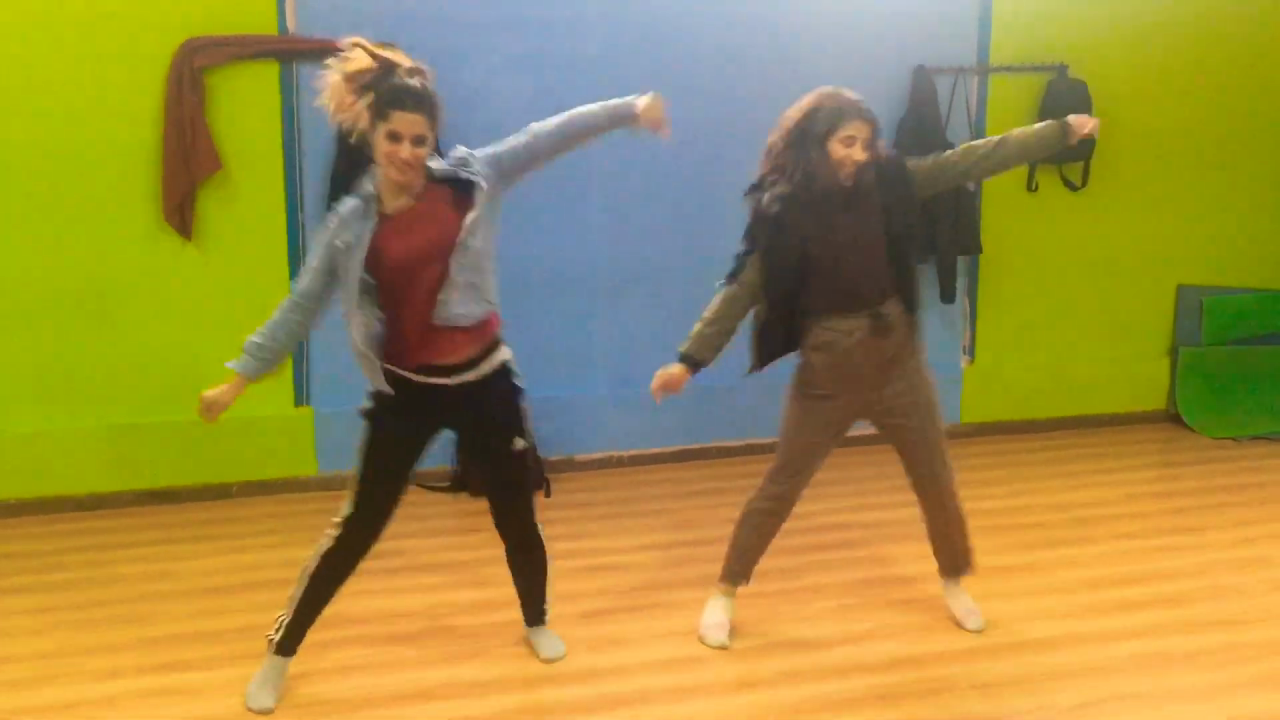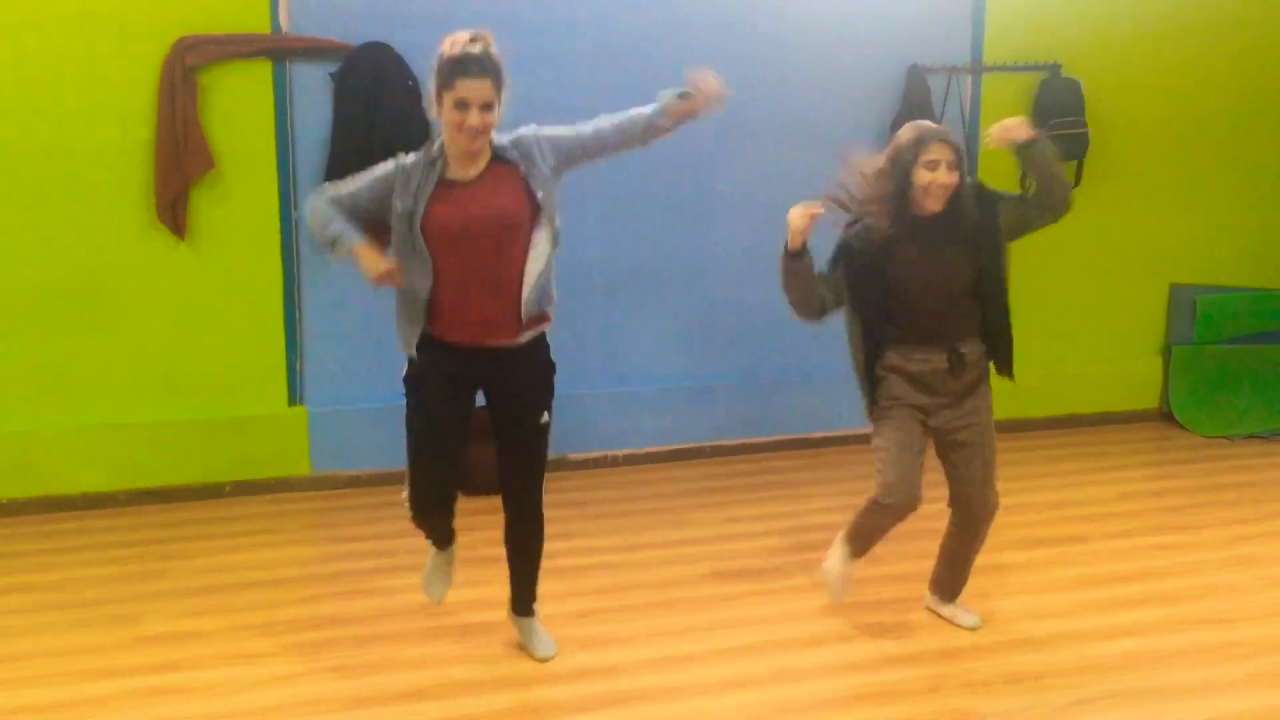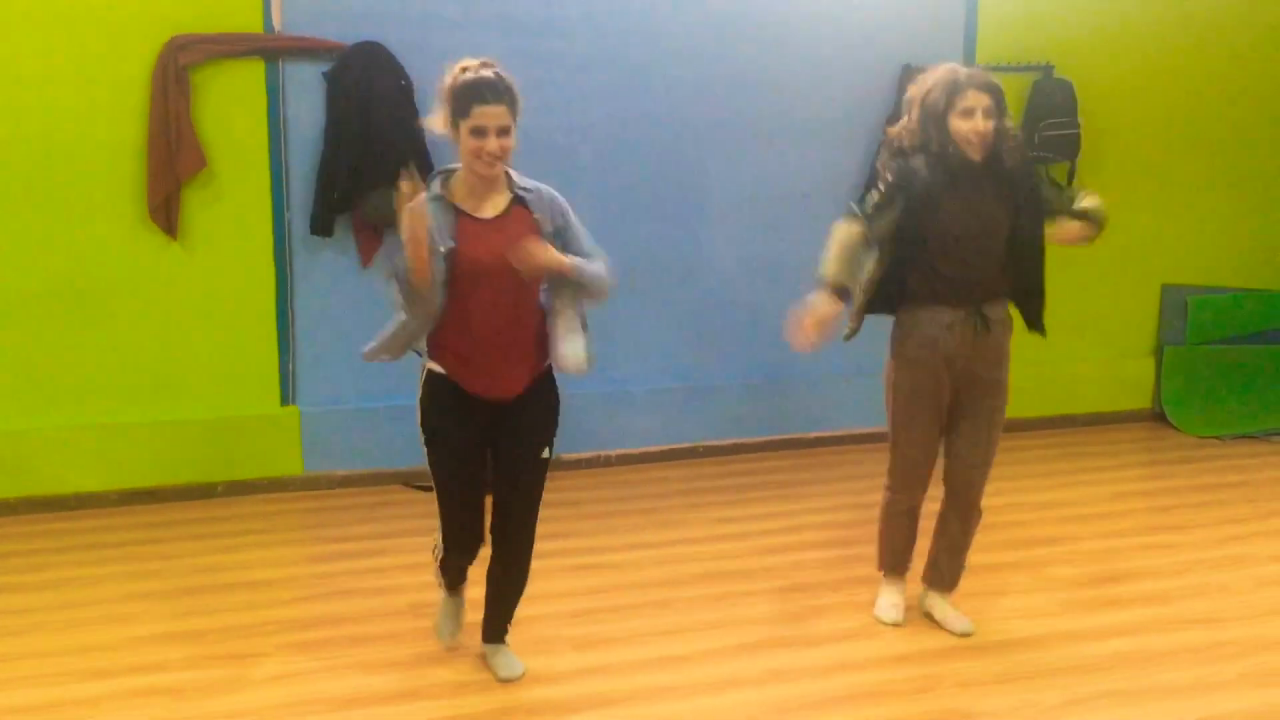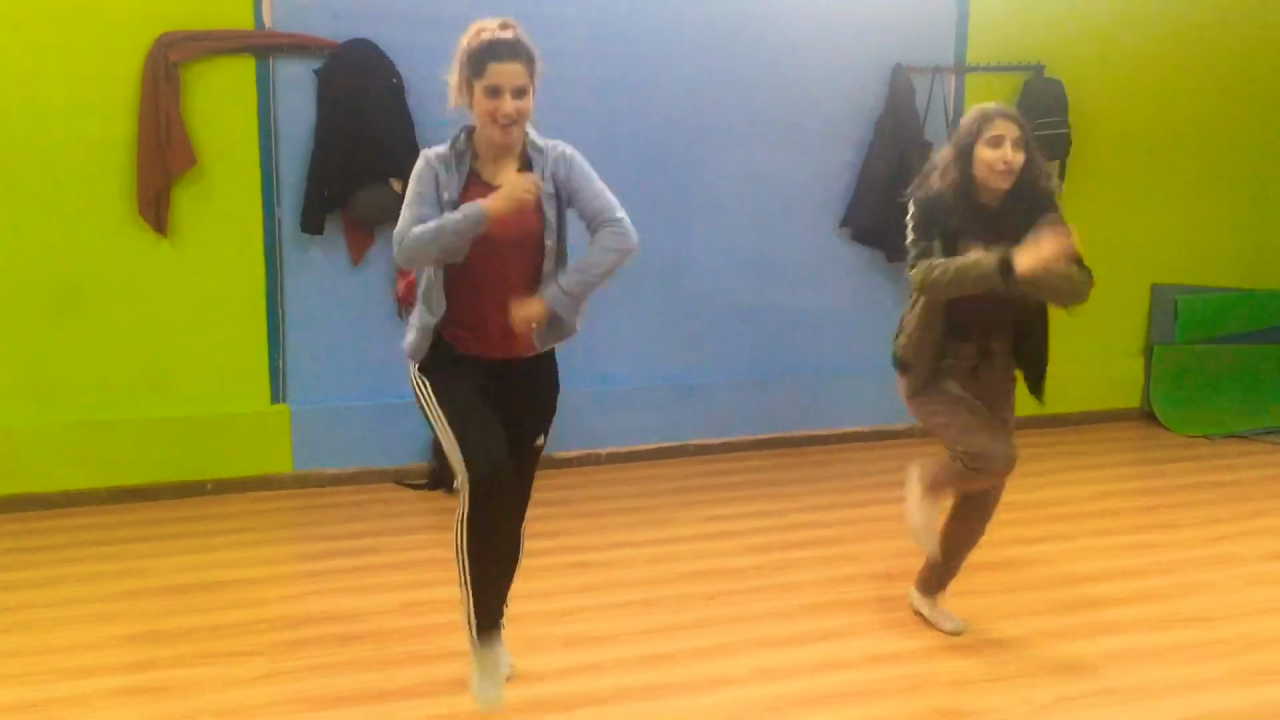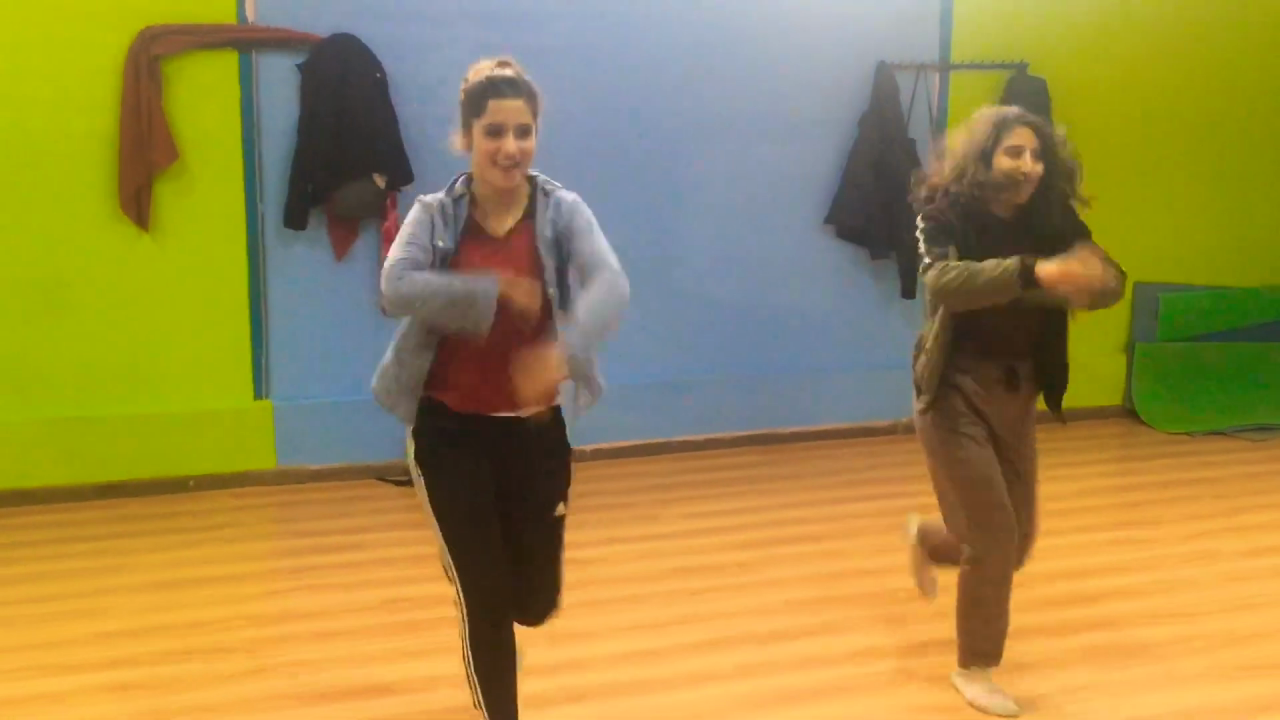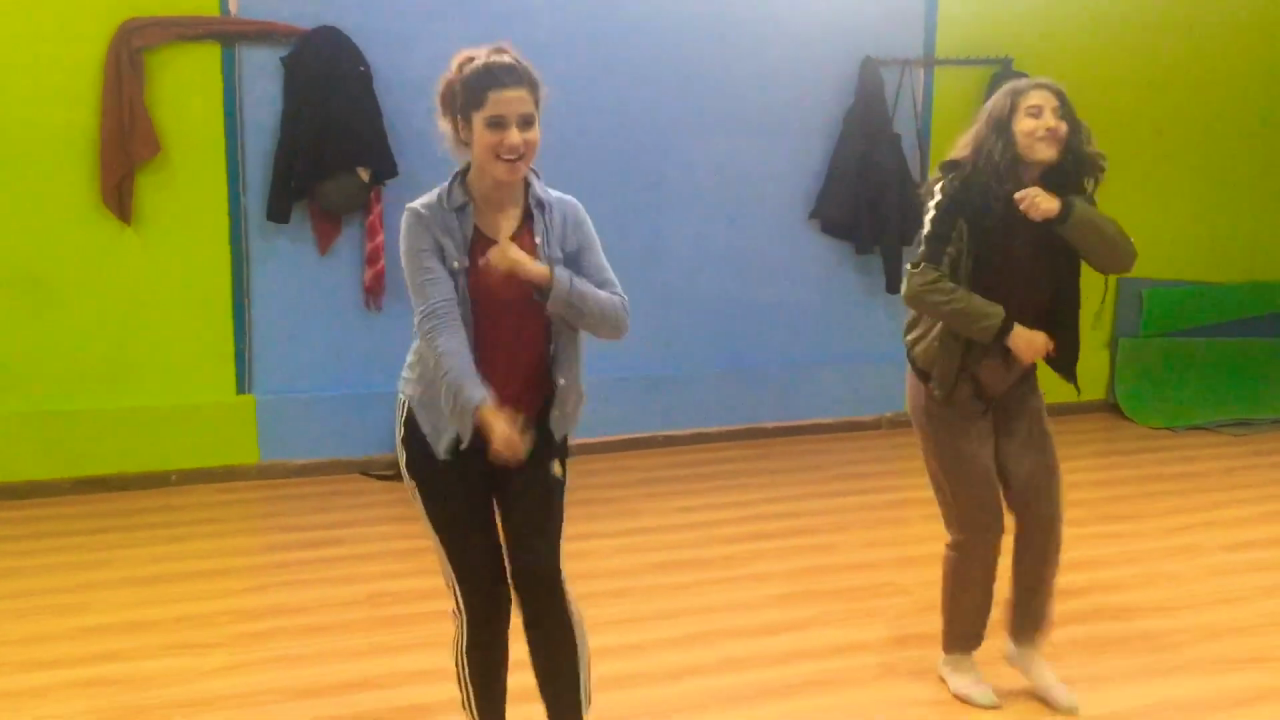
dt=0.3s
person 1, frame 1
left shoulder: (465, 176)
right shoulder: (349, 220)
left elbow: (550, 137)
right elbow: (301, 305)
left wrist: (626, 111)
right wrist: (241, 372)
left hip: (484, 380)
right hip: (406, 390)
left knee: (517, 520)
right knee: (357, 530)
left ankle: (536, 620)
right ankle: (280, 654)
person 1, frame 2
left shoulder: (531, 154)
right shoulder: (411, 176)
left elbow: (614, 131)
right elbow: (322, 205)
left wrist: (680, 105)
right wrist: (359, 249)
left hip: (523, 352)
right hip: (442, 355)
left knee: (523, 495)
right knee: (429, 495)
left ankle: (525, 613)
right ankle: (443, 545)
person 1, frame 3
left shoulder: (542, 201)
right shoulder: (429, 205)
left elbow: (600, 281)
right elbow: (419, 302)
left wrist: (559, 263)
right wrist: (415, 246)
left hip: (530, 391)
right hip: (455, 388)
left knee: (517, 528)
right knee: (461, 524)
left ankle: (496, 635)
right ankle: (452, 595)
person 1, frame 4
left shoulder: (560, 163)
right shoulder: (437, 165)
left elbow: (620, 237)
right elbow: (409, 248)
left wrist: (550, 298)
right wrist: (486, 208)
left hip: (529, 365)
right hip: (451, 358)
left knee: (510, 511)
right knee: (485, 472)
left ankle: (490, 626)
right ankle: (482, 643)
person 1, frame 5
left shoulder: (562, 210)
right shoulder: (433, 213)
left elbow: (611, 287)
right elbow: (396, 293)
left wrist: (563, 350)
right wrist: (492, 295)
left hip: (531, 425)
right hip: (448, 426)
left knee: (538, 594)
right knee: (484, 596)
left ankle: (510, 609)
person 1, frame 6
left shoulder: (563, 214)
right shoulder: (426, 220)
left elbow: (616, 317)
right elbow: (437, 330)
left wrist: (543, 277)
right wrist: (485, 414)
left hip: (534, 425)
right hip: (446, 428)
left knee: (539, 574)
right knee: (482, 600)
person 2, frame 1
left shoulder: (887, 181)
right shoulder: (780, 211)
left elbow: (971, 160)
right elbow: (740, 291)
left wrist: (1059, 132)
right wrist: (689, 359)
left hip: (895, 351)
right hip: (830, 360)
left knee: (933, 477)
right knee: (784, 482)
left ankle: (955, 581)
right ankle: (725, 594)
person 2, frame 2
left shoulder: (977, 215)
right shoulder: (869, 237)
left elbow: (1055, 202)
right elbow: (813, 304)
left wrist: (1031, 143)
right wrist: (796, 249)
left hip: (967, 379)
right hip: (905, 384)
left knee: (979, 503)
right knee: (898, 495)
left ankle: (945, 594)
right ankle: (849, 545)
person 2, frame 3
left shoulder: (1014, 174)
right shoulder: (912, 176)
left elbow: (1077, 205)
right elbow: (855, 232)
left wrist: (1084, 217)
right wrist: (830, 292)
left hip: (989, 343)
right hip: (924, 343)
left knee: (968, 484)
right knee: (911, 476)
left ankle: (939, 591)
right ankle: (891, 580)
person 2, frame 4
left shoulder: (1035, 214)
right shoulder: (933, 205)
left elbow: (1078, 286)
right elbow: (924, 278)
left wrist: (1039, 270)
right wrist: (1011, 266)
left hip: (995, 371)
right hip: (934, 369)
left knee: (981, 501)
right knee: (993, 457)
left ankle: (927, 592)
right ankle: (929, 480)
person 2, frame 5
left shoulder: (1054, 220)
right shoulder: (944, 212)
left elbow: (1110, 283)
right elbow: (944, 283)
left wrist: (1078, 281)
right wrist: (1033, 274)
left hip: (1016, 398)
right hip: (953, 396)
left knee: (1013, 544)
right knee: (991, 541)
left ankle: (929, 540)
right ankle: (974, 670)
person 2, frame 6
left shoulder: (1063, 194)
right shoulder: (962, 188)
left elbow: (1119, 257)
right elbow: (922, 285)
left wrist: (1064, 211)
right wrist: (1006, 327)
left hip: (1014, 375)
right hip: (951, 376)
left knee: (1042, 514)
right knee: (977, 525)
left ankle: (1027, 646)
right ankle: (957, 657)
